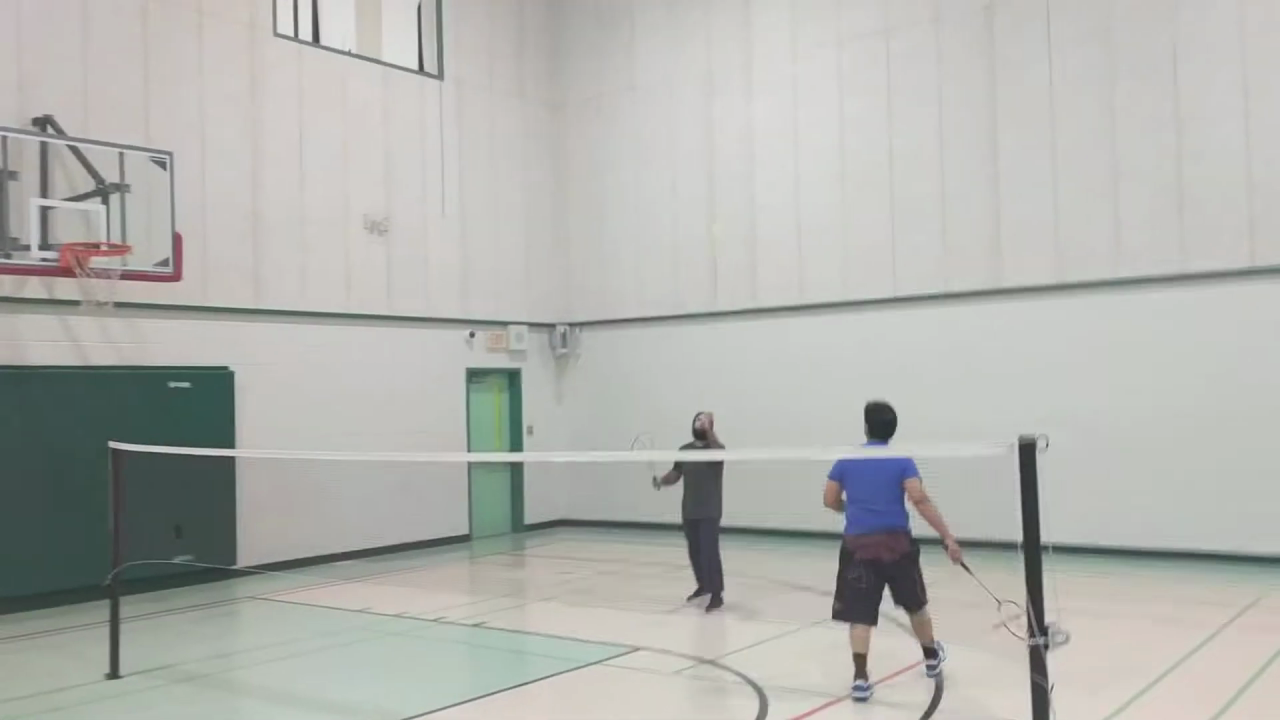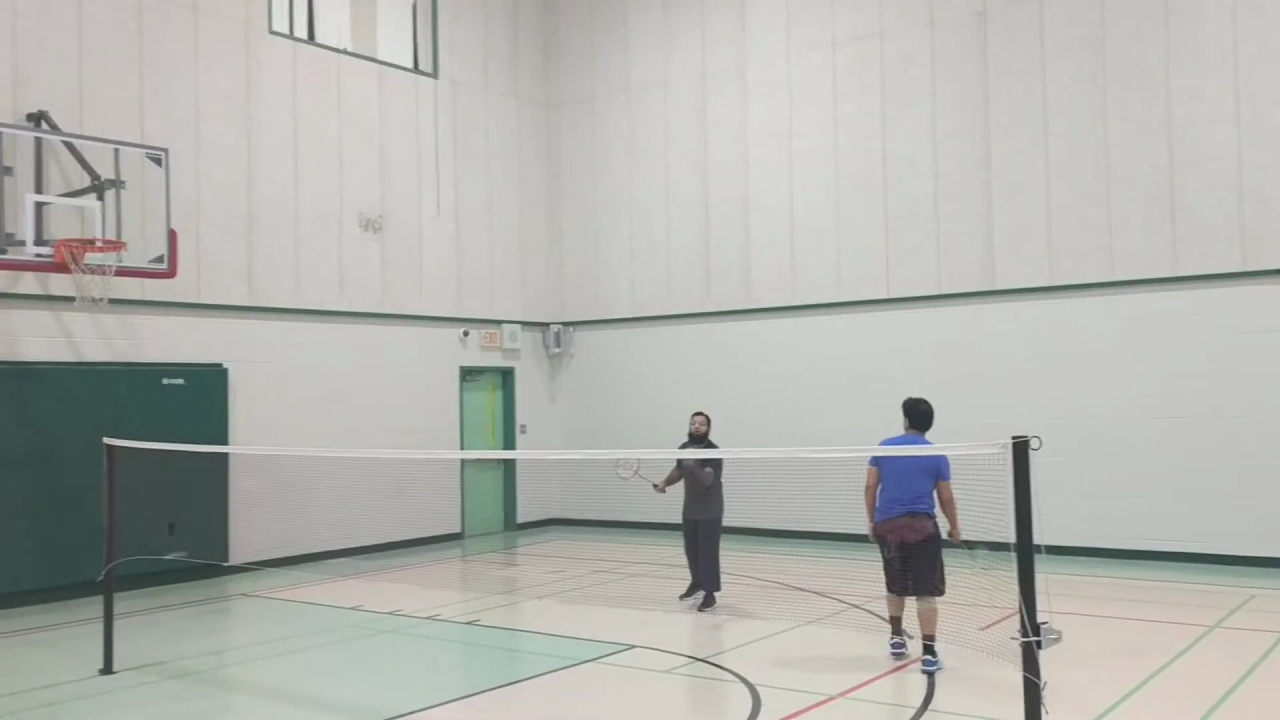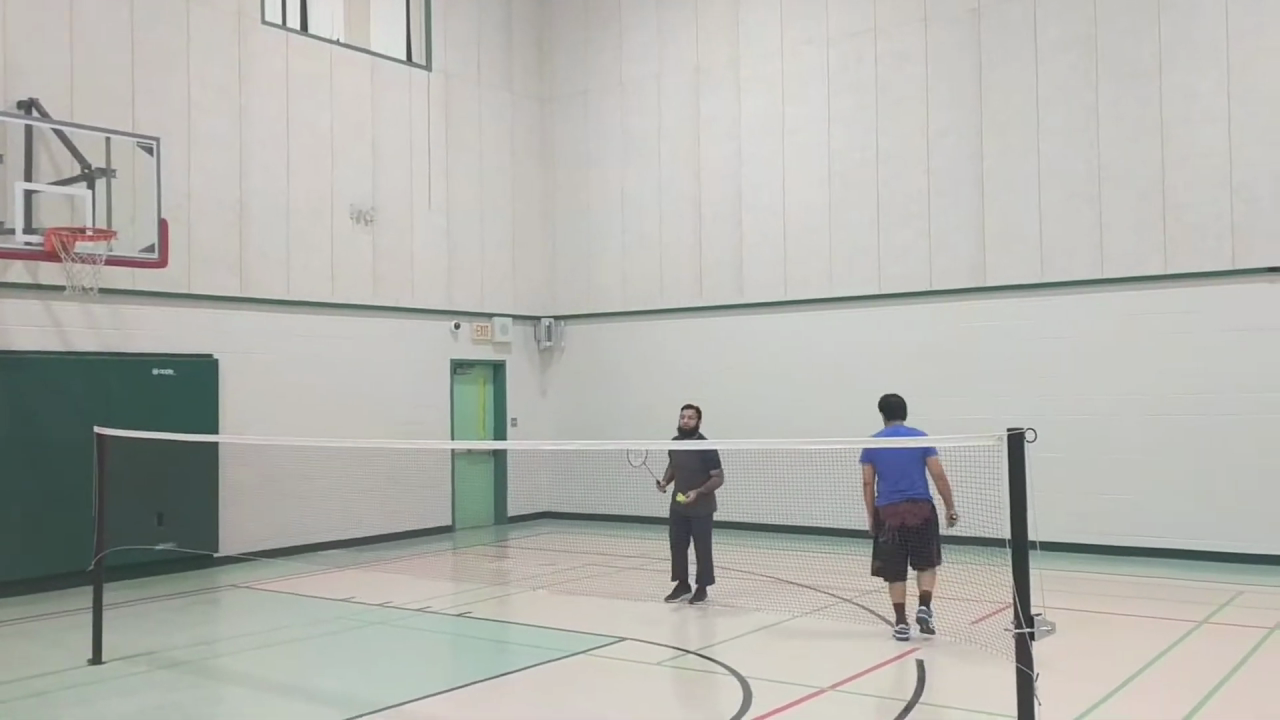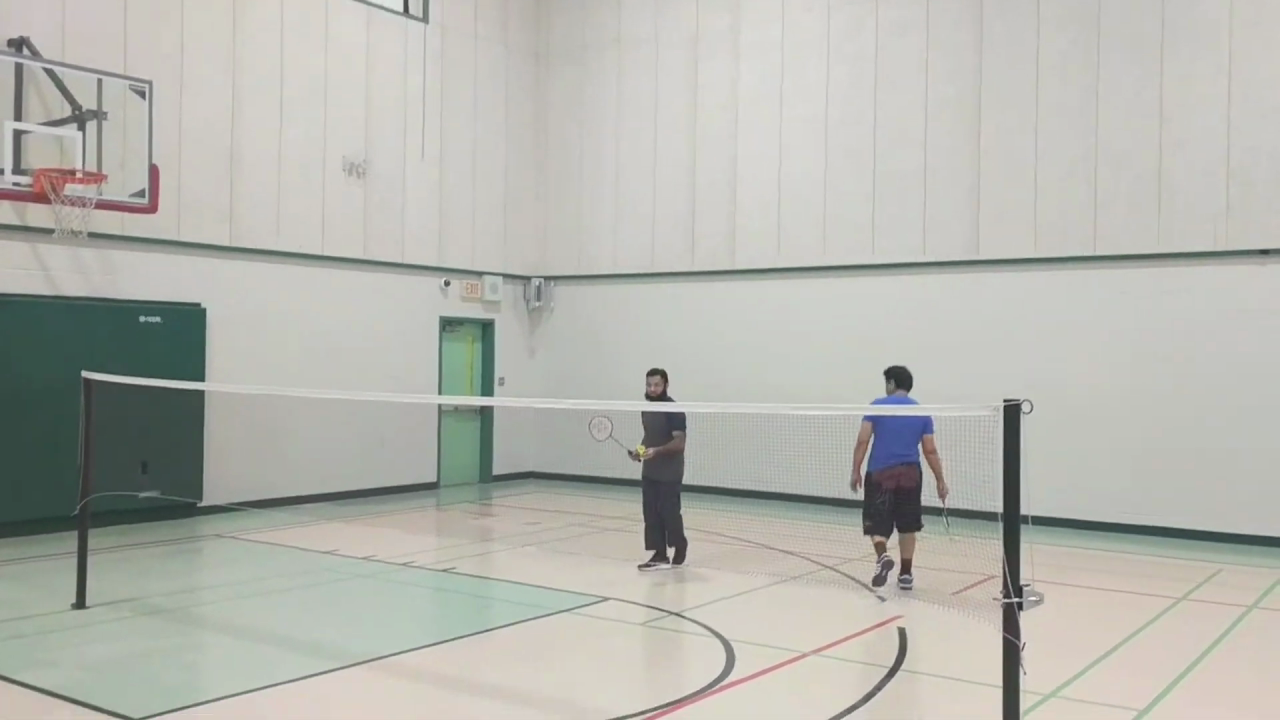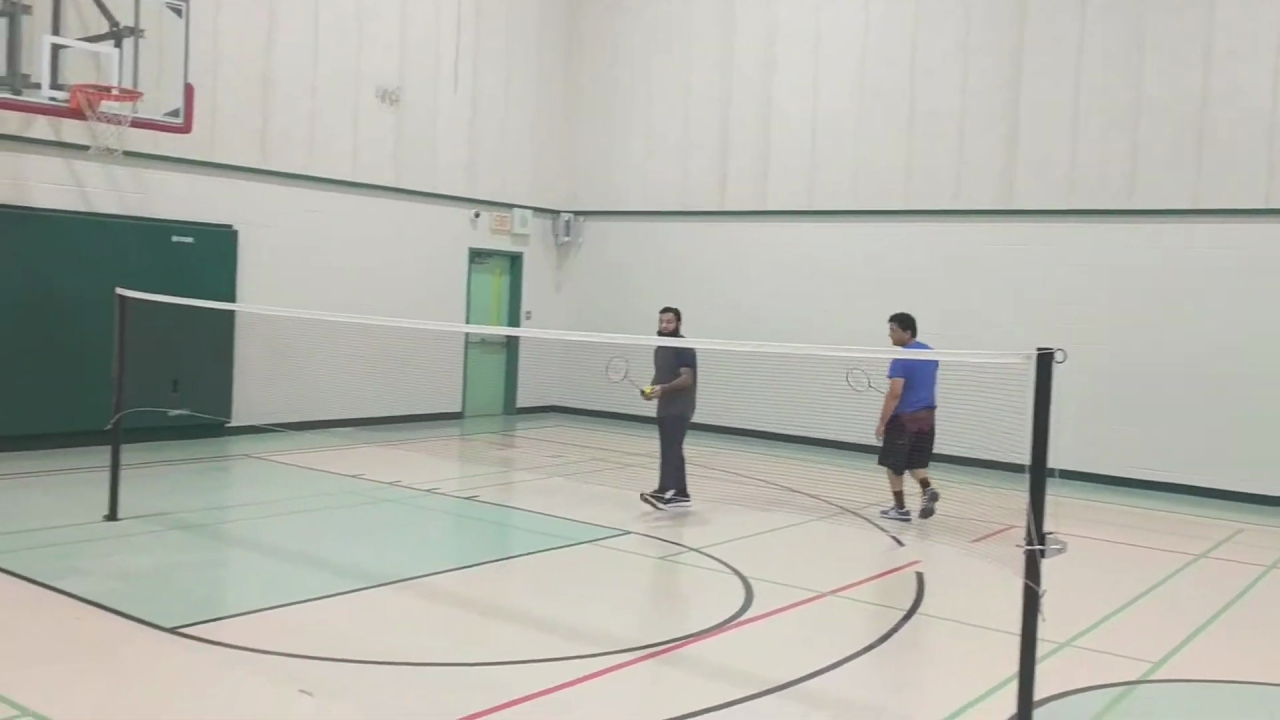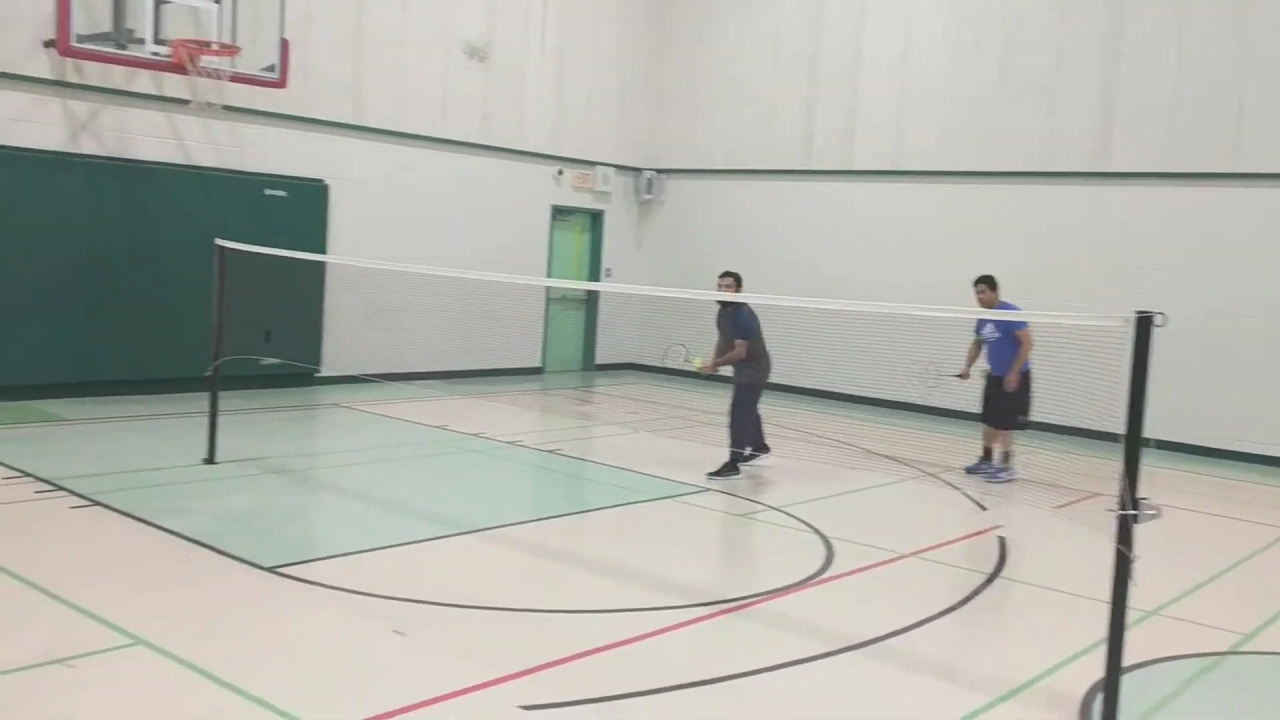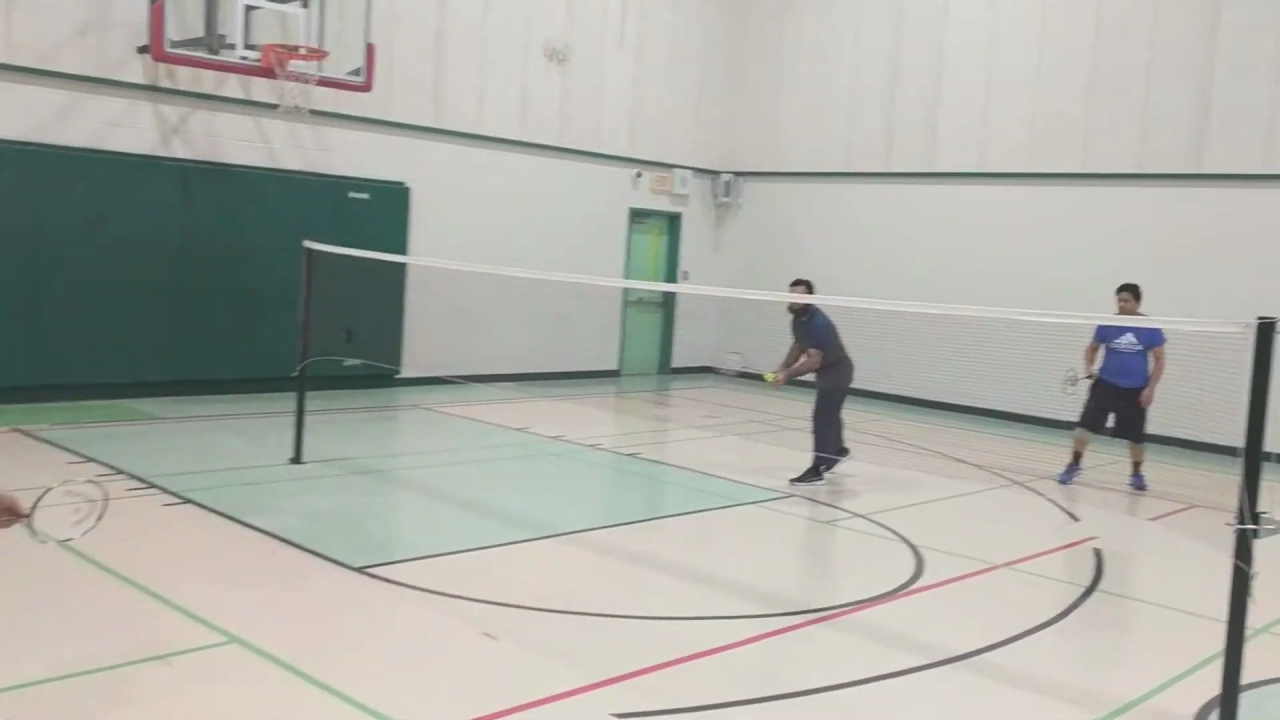
dt=0.5s
person 1, frame 1
left shoulder: (846, 460)
right shoulder: (902, 461)
left elbow: (830, 501)
right elbow: (920, 501)
right wrist: (949, 539)
left hip: (858, 543)
right hip: (897, 541)
left knee: (860, 615)
right knee: (915, 604)
left ankle: (861, 678)
right ankle: (931, 658)
person 1, frame 2
left shoulder: (884, 447)
right shoulder: (936, 456)
left elbow: (870, 487)
right elbow: (946, 500)
left wrist: (872, 520)
right wrist: (955, 527)
left hip: (888, 525)
right hip: (922, 525)
left knee: (896, 585)
right knee: (926, 591)
left ankle: (896, 636)
right ankle: (928, 654)
person 1, frame 3
left shoulder: (872, 443)
right shoulder: (921, 438)
left elbow: (868, 484)
right elbow: (939, 476)
left wrist: (871, 515)
right wrist: (950, 509)
left hip: (888, 512)
right hip: (920, 509)
left knee: (895, 571)
right knee: (927, 564)
left ankle: (901, 624)
right ankle: (924, 607)
person 1, frame 4
left shoulder: (878, 405)
right shoulder: (922, 412)
left elbow: (862, 440)
right elbow: (930, 450)
left wrist: (856, 471)
right wrist: (941, 481)
left hip: (880, 474)
right hip: (910, 473)
left knee: (877, 527)
right knee: (908, 527)
left ankle: (882, 557)
right ankle: (906, 574)
person 1, frame 5
left shoulder: (901, 359)
right shoulder: (930, 353)
left elbow: (894, 394)
left wrist: (882, 422)
left hip: (904, 418)
right hip: (927, 416)
left knee: (893, 463)
right knee: (917, 463)
left ankle: (901, 508)
right ankle: (928, 490)
person 1, frame 6
left shoulder: (1011, 313)
right shoulder: (983, 318)
left elbow: (1027, 343)
right elbow: (977, 344)
left wrist: (1014, 373)
right wrist: (967, 367)
left hip: (1014, 378)
right hip: (995, 376)
left knee: (1006, 422)
right knee: (990, 420)
left ankle: (1006, 466)
right ankle: (986, 461)
person 1, frame 7
left shoulder: (1150, 327)
right shoulder: (1107, 324)
left elbow: (1159, 360)
right elbow: (1092, 348)
left wrist: (1150, 388)
right wrist: (1088, 368)
left hip: (1136, 390)
right hip: (1105, 385)
left knee: (1136, 435)
right knee: (1086, 424)
left ankle: (1137, 474)
right ankle: (1074, 465)
person 2, frame 1
left shoulder: (715, 447)
right shoulder: (684, 450)
left elbow: (719, 453)
right elbow: (675, 474)
left wrist: (710, 430)
right wrist: (662, 480)
left hip: (709, 511)
right hip: (689, 510)
left knee: (710, 550)
right knee: (695, 549)
left ankle: (716, 594)
right ankle: (704, 585)
person 2, frame 2
left shoulder: (714, 452)
right shoulder: (684, 448)
left elbow: (707, 480)
right elbow: (677, 469)
left wrist: (693, 466)
right wrist: (665, 483)
left hip: (710, 512)
right hip: (689, 510)
left knee: (708, 551)
right knee: (691, 549)
left ankle: (710, 594)
right ankle: (697, 582)
person 2, frame 3
left shoulder: (706, 448)
right shoulder: (675, 443)
left elbow: (718, 478)
left wrist: (698, 492)
right wrist: (665, 481)
left hip: (701, 507)
right hip: (678, 505)
left knee: (702, 547)
right knee: (677, 545)
left ankle: (702, 587)
right ankle: (682, 584)
person 2, frame 4
left shoulder: (674, 410)
right shoulder: (647, 409)
left elbow: (679, 442)
left wrist: (657, 451)
right wrist: (640, 450)
left hip: (669, 471)
right hip: (649, 470)
left knee: (668, 510)
right knee: (650, 513)
left ankle: (679, 546)
right ankle: (660, 555)
person 2, frame 5
left shoulder: (684, 348)
right shoulder: (660, 349)
left elbow: (686, 378)
left wrist: (664, 388)
right wrist: (652, 389)
left hip: (680, 408)
right hip: (664, 407)
left knee: (670, 449)
right knee: (670, 450)
left ankle: (663, 493)
right ankle: (680, 493)
person 2, frame 6
left shoulder: (743, 315)
right shoulder: (723, 312)
left elbow: (740, 351)
right elbow: (724, 340)
left wrist: (715, 363)
right wrist: (715, 361)
left hip: (754, 368)
right hip: (743, 368)
left knee: (739, 413)
right knee: (747, 410)
left ankle: (734, 465)
right ankle: (759, 446)
person 2, frame 7
left shoulder: (818, 323)
right shoulder: (798, 319)
left elbow: (814, 362)
right elbow: (798, 346)
left wrist: (788, 375)
right wrist: (783, 368)
left hip: (836, 372)
right hip: (826, 371)
left knee: (823, 417)
right knee: (828, 415)
left ankle: (816, 471)
right ankle: (838, 450)
